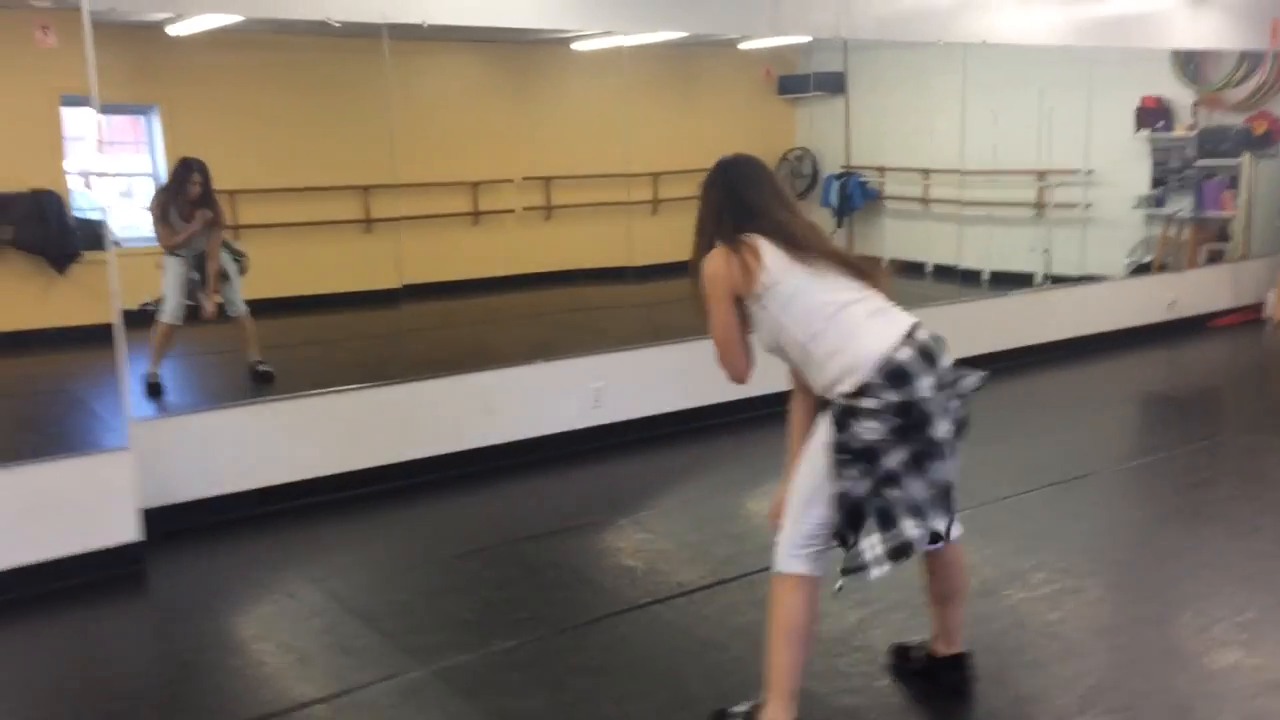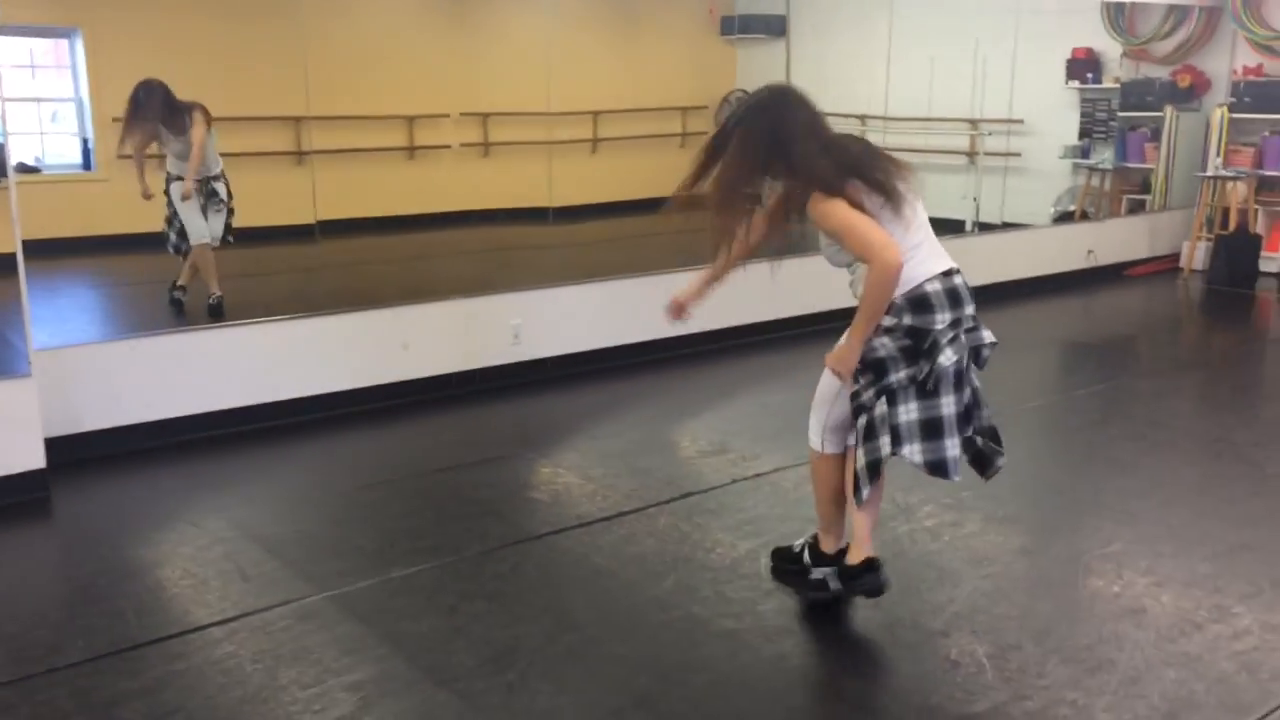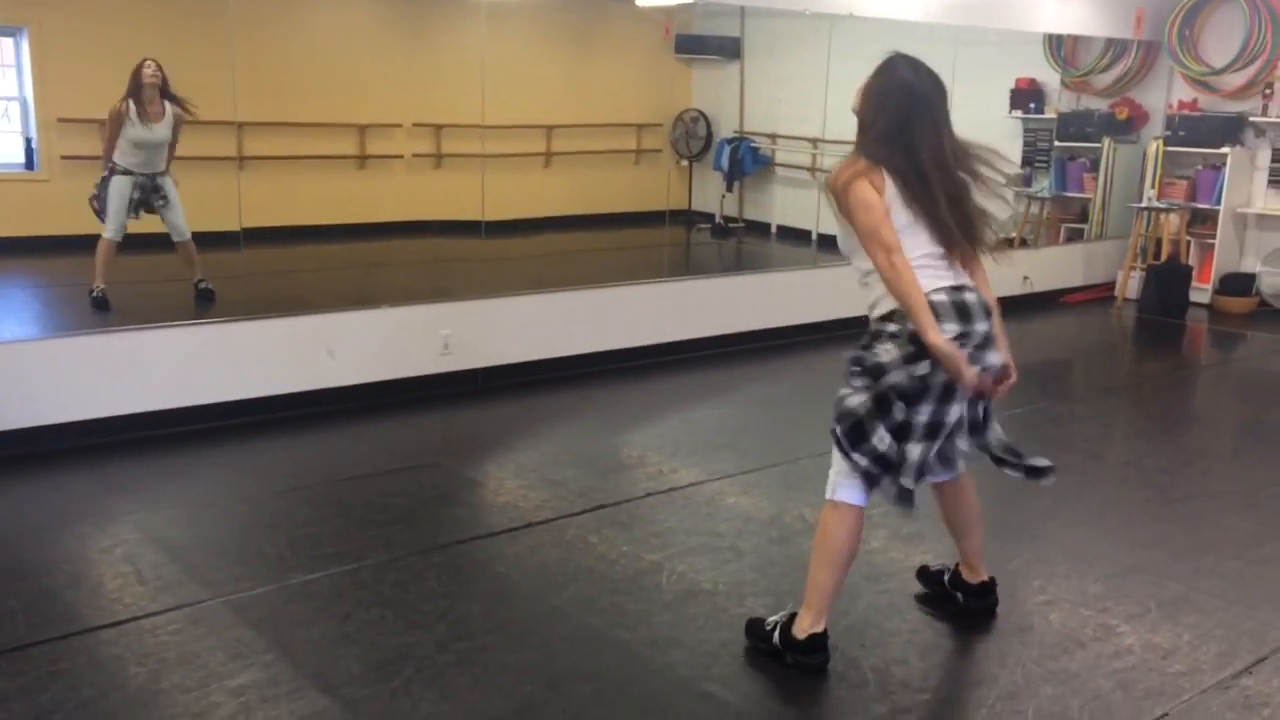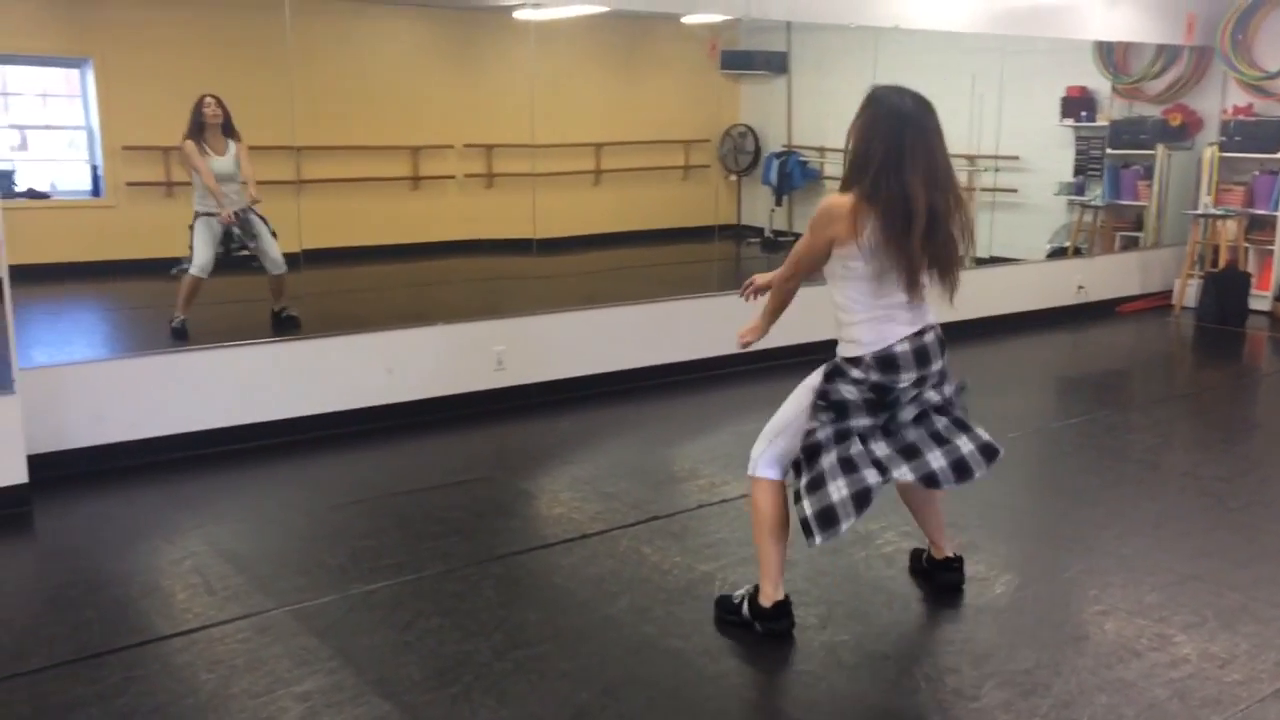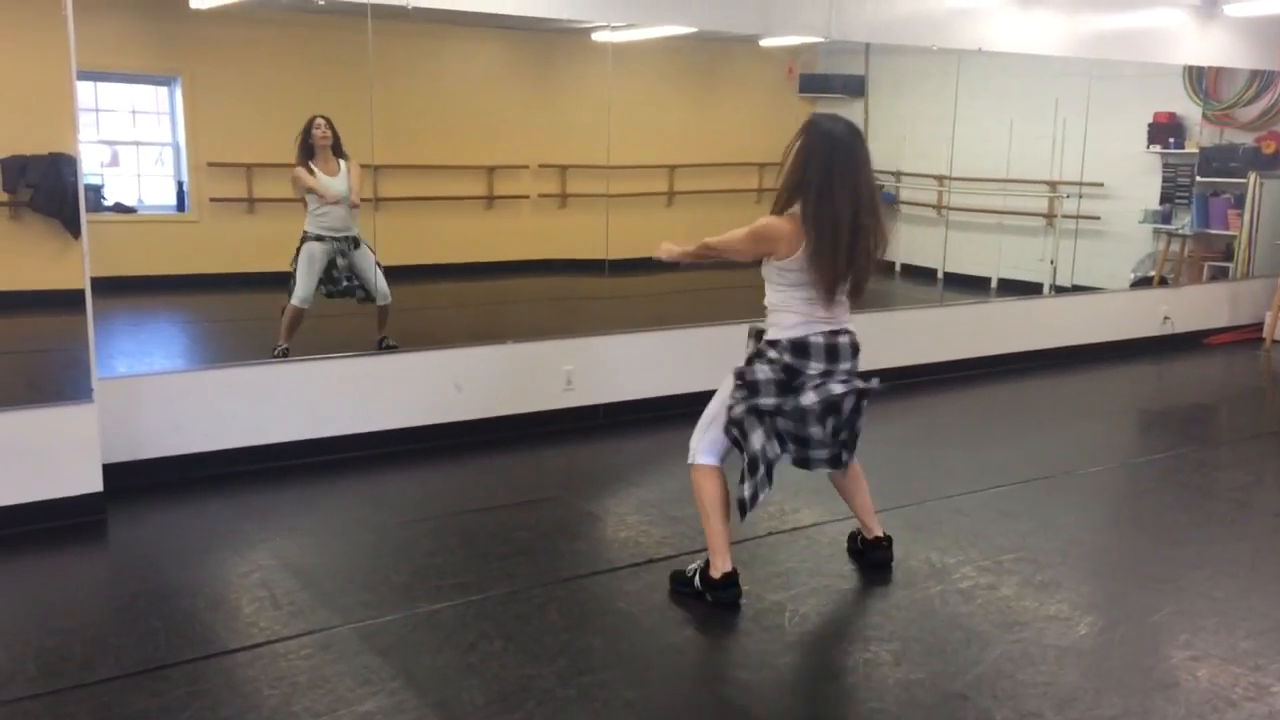
dt=1s
person 1, frame 1
left shoulder: (722, 263)
right shoulder: (803, 249)
left elbow: (737, 370)
right wrist: (797, 479)
left hip: (878, 396)
right hip: (926, 370)
left knee: (799, 549)
right knee: (929, 519)
right ankle: (948, 656)
person 1, frame 2
left shoulder: (820, 199)
right shoulder: (846, 158)
left elbow: (889, 262)
right elbow: (758, 231)
left wrist: (852, 345)
right wrist: (699, 287)
left hip: (903, 316)
right hip: (949, 299)
left knee: (828, 430)
right knee: (860, 436)
left ankle: (828, 549)
right ankle: (859, 557)
person 1, frame 3
left shoulder: (856, 177)
right shoulder: (938, 174)
left elbow: (891, 258)
right elbow: (967, 255)
left wrist: (934, 341)
right wrist: (993, 341)
left hip: (909, 335)
right hip: (967, 322)
left knee: (849, 484)
right knee: (942, 462)
left ankle: (806, 631)
right ankle: (974, 580)
person 1, frame 4
left shoulder: (840, 211)
right shoulder: (935, 208)
left elbow: (791, 276)
left wrist: (764, 321)
right wrist: (779, 279)
left hip: (862, 371)
right hip: (921, 358)
left knee: (767, 463)
right knee: (904, 455)
left ankle: (768, 600)
right ankle: (942, 559)
person 1, frame 5
left shoulder: (777, 230)
right shoulder: (861, 226)
left elbow: (721, 249)
left wrist: (681, 254)
right wrist: (702, 249)
left hip: (782, 359)
right hip: (837, 354)
left knee: (705, 451)
right knee: (833, 446)
left ankle: (720, 573)
right ankle: (874, 539)
person 2, frame 1
left shoulder: (211, 208)
right shoulder: (162, 202)
left elbow: (214, 253)
right elbow: (167, 244)
left wrist: (210, 296)
right wrist: (196, 228)
left hip: (210, 254)
right hip: (179, 257)
left knee: (237, 305)
right knee: (172, 312)
left ankle: (256, 362)
right ankle: (152, 372)
person 2, frame 2
left shoulder: (194, 114)
right shoulder: (151, 126)
left elbow: (198, 146)
right elbow: (137, 150)
left wrist: (191, 182)
right wrist: (142, 183)
left hip: (212, 178)
right hip: (179, 180)
left knee: (214, 237)
right knee: (199, 236)
left ankle: (180, 285)
right ankle: (215, 294)
person 2, frame 3
left shoulder: (174, 113)
right shoulder: (122, 108)
right elbow: (109, 142)
right wrist: (107, 169)
left hip: (157, 176)
right hip: (122, 174)
left knee: (181, 231)
right knee: (113, 229)
left ankle: (199, 282)
right ankle: (98, 287)
person 2, frame 4
left shoulder: (237, 145)
right shoulder: (192, 146)
left elbow: (246, 170)
right elbow: (205, 175)
left wrist: (252, 189)
right wrist: (222, 206)
left hip: (242, 211)
right hip: (209, 215)
left knee: (276, 261)
right knee: (201, 265)
left ankle: (279, 310)
right ankle: (179, 317)
person 2, frame 5
left shoulder: (350, 165)
right shoulder: (302, 170)
left elbow: (355, 184)
right elbow: (313, 186)
left wrist: (354, 196)
right wrist: (328, 195)
left hip: (350, 239)
right hip: (317, 240)
left knee: (383, 293)
right knee: (302, 296)
left ankle: (382, 338)
right ankle: (282, 345)
